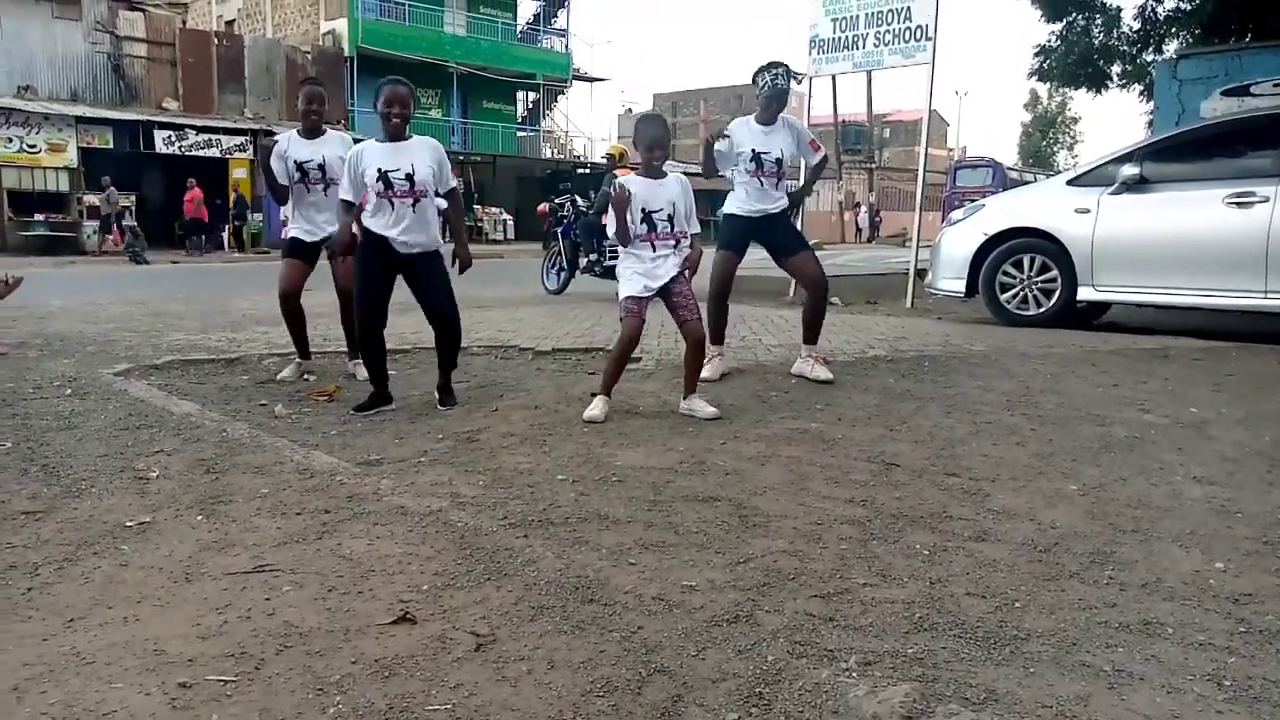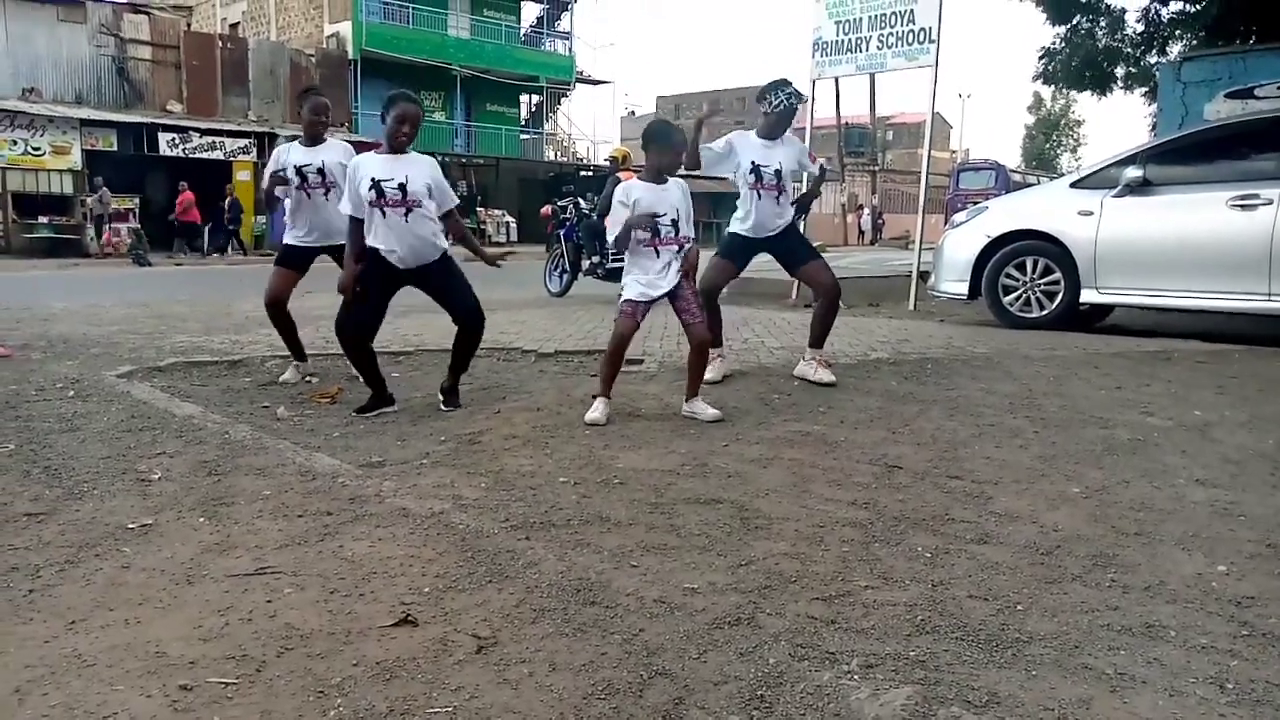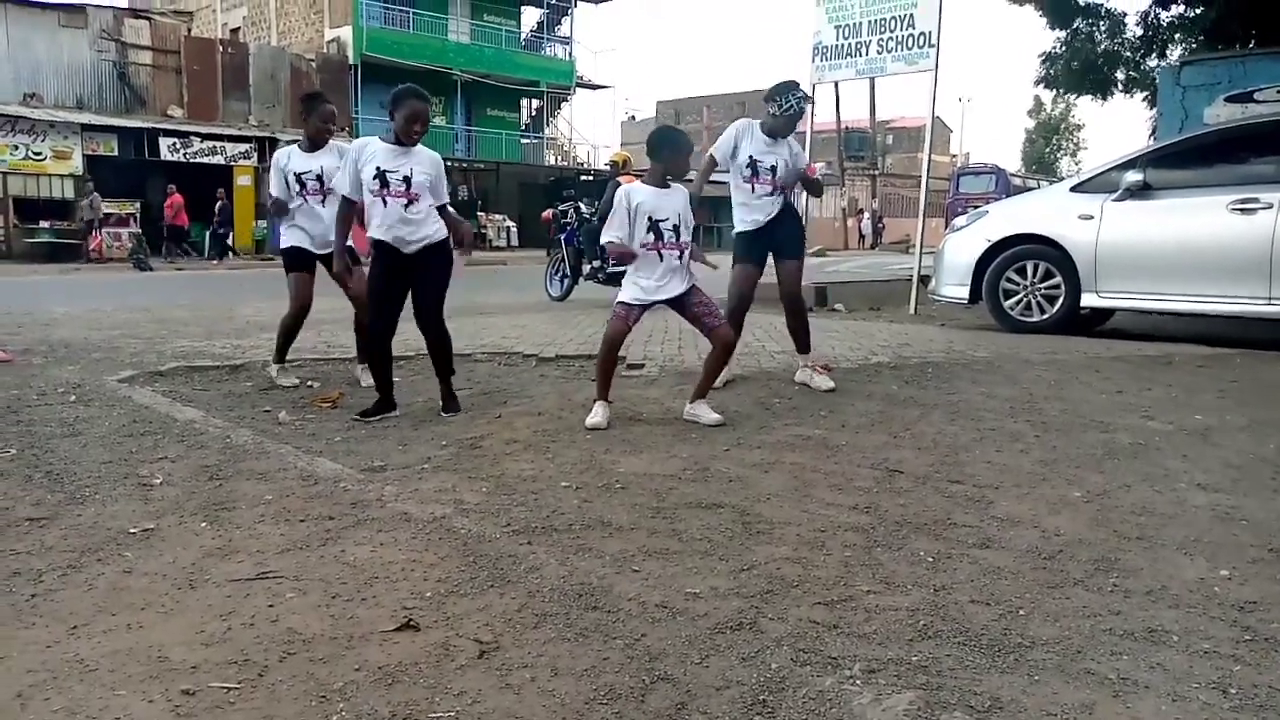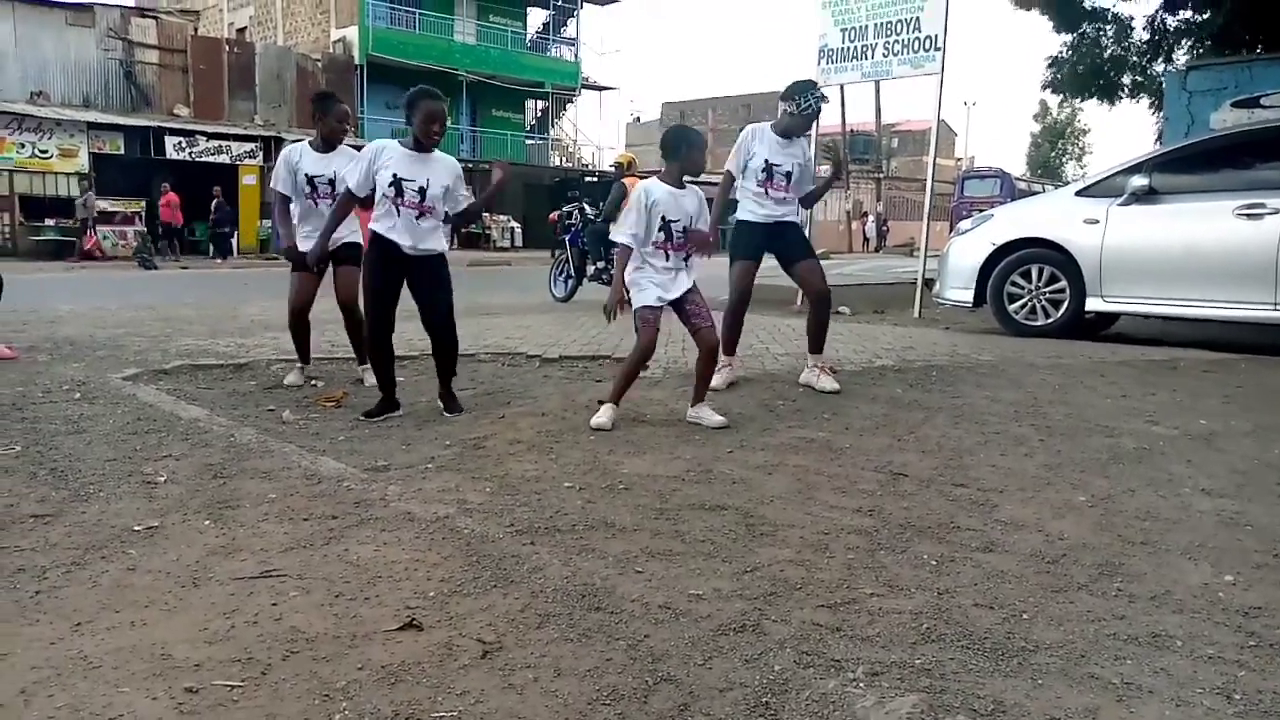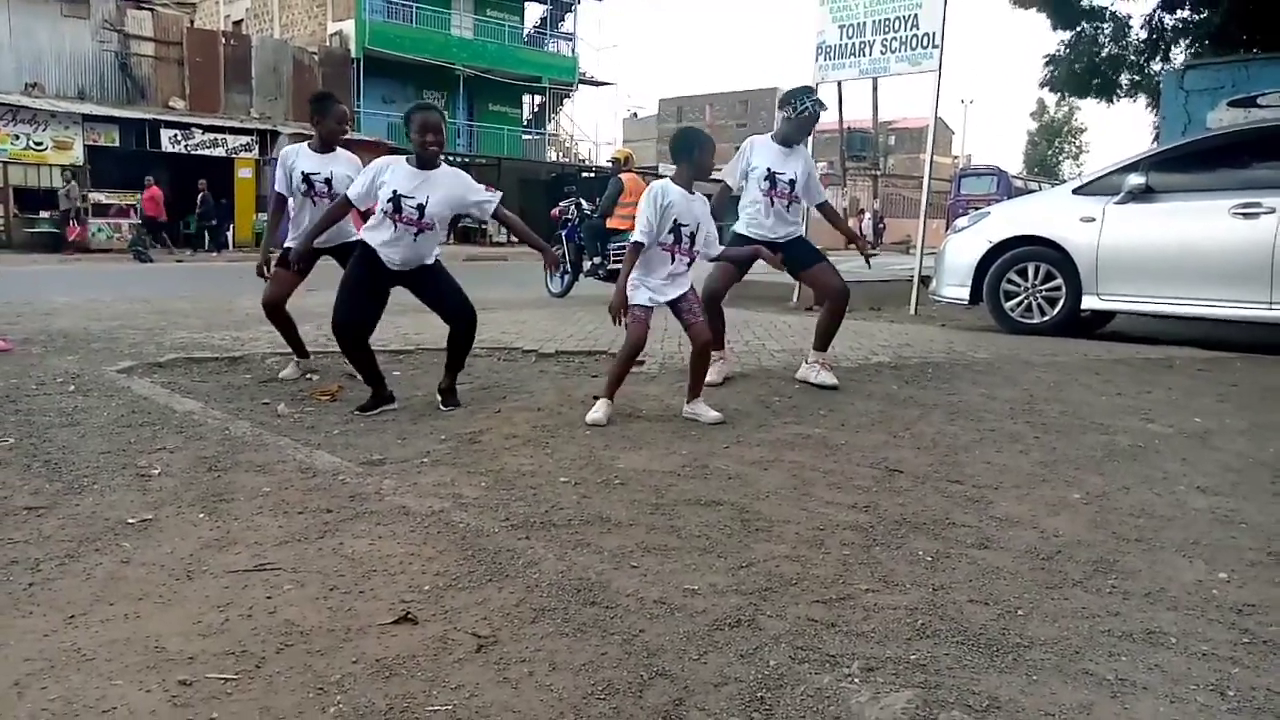
dt=0.2s
person 1, frame 1
left shoulder: (430, 147)
right shoulder: (361, 153)
left elbow: (452, 196)
right elbow: (348, 206)
left wrist: (461, 243)
right wrist: (345, 226)
left hip: (424, 249)
right hip: (376, 246)
left knee: (446, 317)
right knee: (368, 322)
left ankle: (444, 384)
right ankle: (380, 391)
person 1, frame 2
left shoulder: (427, 165)
right shoulder: (360, 165)
left elbow: (450, 217)
right elbow: (355, 222)
left wrist: (480, 253)
right wrist: (349, 264)
left hip: (433, 260)
right hip: (382, 261)
left knee: (472, 318)
right knee: (348, 328)
left ankle: (451, 385)
right ankle: (381, 393)
person 1, frame 3
left shoulder: (431, 159)
right shoulder: (363, 148)
left elbow: (440, 209)
right elbow: (348, 203)
left wrist: (460, 226)
right wrist: (339, 253)
left hip: (432, 250)
right hip: (386, 252)
left knee: (431, 322)
right knee: (377, 328)
left ankle: (447, 390)
right ankle: (385, 398)
person 1, frame 4
left shoulder: (449, 166)
right shoulder: (378, 151)
left elbow: (465, 216)
right elbow: (350, 197)
left wrist: (494, 188)
right wrist: (323, 239)
left hip: (429, 256)
right hip: (385, 248)
left knee: (442, 324)
right knee: (378, 328)
left ankle: (447, 391)
right ankle: (389, 397)
person 1, frame 5
left shoulder: (456, 180)
right shoulder: (384, 167)
left elbow: (500, 214)
right elbow: (346, 203)
left wrist: (543, 247)
right wrist: (308, 238)
left hip: (421, 265)
right hip: (373, 259)
left knee: (464, 318)
right knee: (345, 327)
left ankle: (448, 385)
right ankle: (380, 392)
person 2, frame 1
left shoulder: (792, 127)
right shoulder: (738, 128)
left elbow: (821, 158)
right elbow: (711, 172)
left wrist: (805, 188)
right wrist: (708, 147)
left hip: (777, 215)
right hip: (739, 214)
left knee: (818, 283)
right knee: (719, 285)
left ankle: (808, 357)
right ankle: (716, 354)
person 2, frame 2
left shoulder: (792, 144)
right shoulder: (737, 141)
left elbow: (819, 170)
right elbow: (691, 164)
left wrist: (812, 192)
right wrist: (698, 127)
left hip: (785, 230)
right hip: (744, 231)
left knee: (830, 289)
right knee: (707, 288)
left ankle: (811, 360)
right ankle: (717, 357)
person 2, frame 3
left shoulder: (791, 147)
right shoulder: (741, 129)
left elbow: (817, 189)
right elbow: (711, 162)
left wrist: (803, 178)
right wrist: (696, 190)
left hip: (784, 221)
right hip: (748, 227)
left knee: (792, 296)
right knee: (739, 297)
left ankle: (807, 366)
person 2, frame 4
left shoulder: (802, 148)
right shoulder: (753, 134)
left elbow: (806, 201)
right elbow: (728, 181)
left wrist: (833, 176)
right wrist: (711, 226)
left hip: (786, 225)
right hip: (750, 223)
left knee: (820, 293)
right knee: (739, 295)
left ankle: (814, 367)
right ankle: (726, 364)
person 2, frame 5
left shoulder: (804, 159)
right shoulder: (753, 146)
left elbow: (821, 204)
right elbow: (725, 190)
left wrist: (854, 237)
left hip: (790, 238)
right hip: (749, 234)
left knee: (839, 292)
right knee: (710, 293)
left ankle: (814, 363)
right ankle: (719, 360)
person 3, frame 1
left shoulder: (680, 182)
right shoulder: (625, 186)
left elbow: (692, 229)
right elbow: (624, 240)
left wrist: (696, 249)
right wrist: (617, 210)
left hip: (673, 270)
right hip: (637, 271)
left knee: (697, 335)
right knee: (630, 334)
left ankle: (690, 398)
right ankle: (602, 396)
person 3, frame 2
left shoulder: (680, 187)
right shoulder: (626, 190)
right elbow: (619, 245)
left wrist: (693, 251)
right wrist: (629, 225)
left hip: (677, 274)
right hip: (641, 277)
left knee: (702, 338)
right knee: (621, 334)
left ankle: (692, 400)
right ankle: (602, 399)
person 3, frame 3
left shoulder: (682, 194)
right shoulder: (629, 193)
right elbow: (611, 242)
left wrist: (695, 254)
right wrist: (618, 250)
left hip: (681, 282)
right hip: (641, 282)
left knee: (727, 338)
right knee: (612, 336)
left ankle: (696, 403)
right ankle: (601, 403)
person 3, frame 4
left shoulder: (696, 196)
right shoulder: (646, 190)
left elbow: (702, 243)
right elbow: (626, 240)
left wrist: (704, 241)
right wrist: (617, 284)
left hip: (682, 280)
right hip: (647, 280)
left knee: (710, 342)
right knee: (646, 345)
left ankle: (697, 405)
right ankle: (610, 404)
person 3, frame 5
left shoulder: (700, 203)
right shoulder: (659, 191)
left elbow: (715, 252)
right elbow: (638, 242)
left wrist: (756, 250)
right wrist: (620, 288)
left hip: (680, 282)
right hip: (646, 280)
left knee: (704, 339)
right knee: (635, 341)
left ankle: (693, 401)
right ankle: (605, 400)
person 4, frame 1
left shoulder: (343, 141)
right shoulder: (282, 145)
right elbow: (280, 198)
right wrist: (265, 161)
left hip: (338, 226)
right hip: (301, 229)
left knee: (347, 291)
right knee: (287, 292)
left ankle: (356, 357)
right ankle: (302, 358)
person 4, frame 2
left shoulder: (344, 150)
right shoulder: (283, 153)
right elbow: (270, 206)
right wrist: (269, 187)
left hip: (342, 234)
right hip: (299, 237)
right knee: (273, 299)
right ankle: (299, 360)
person 4, frame 3
left shoulder: (342, 152)
right shoulder: (283, 157)
right elbow: (278, 208)
right wrist: (276, 205)
left hip: (338, 240)
right hip: (298, 240)
left knee: (364, 299)
right knee: (300, 307)
left ankle: (364, 364)
right ankle: (278, 363)
person 4, frame 4
left shoulder: (352, 157)
right shoulder: (292, 154)
right elbow: (280, 203)
right wrist: (286, 236)
left hip: (346, 237)
right hip: (308, 241)
left knee: (348, 301)
right knee: (298, 306)
left ankle: (365, 364)
right ankle: (302, 364)
person 4, frame 5
left shoulder: (351, 161)
right shoulder: (290, 155)
right elbow: (278, 206)
right wrist: (265, 249)
left hip: (343, 238)
right hip: (300, 241)
right knee: (271, 301)
right ankle: (302, 358)
